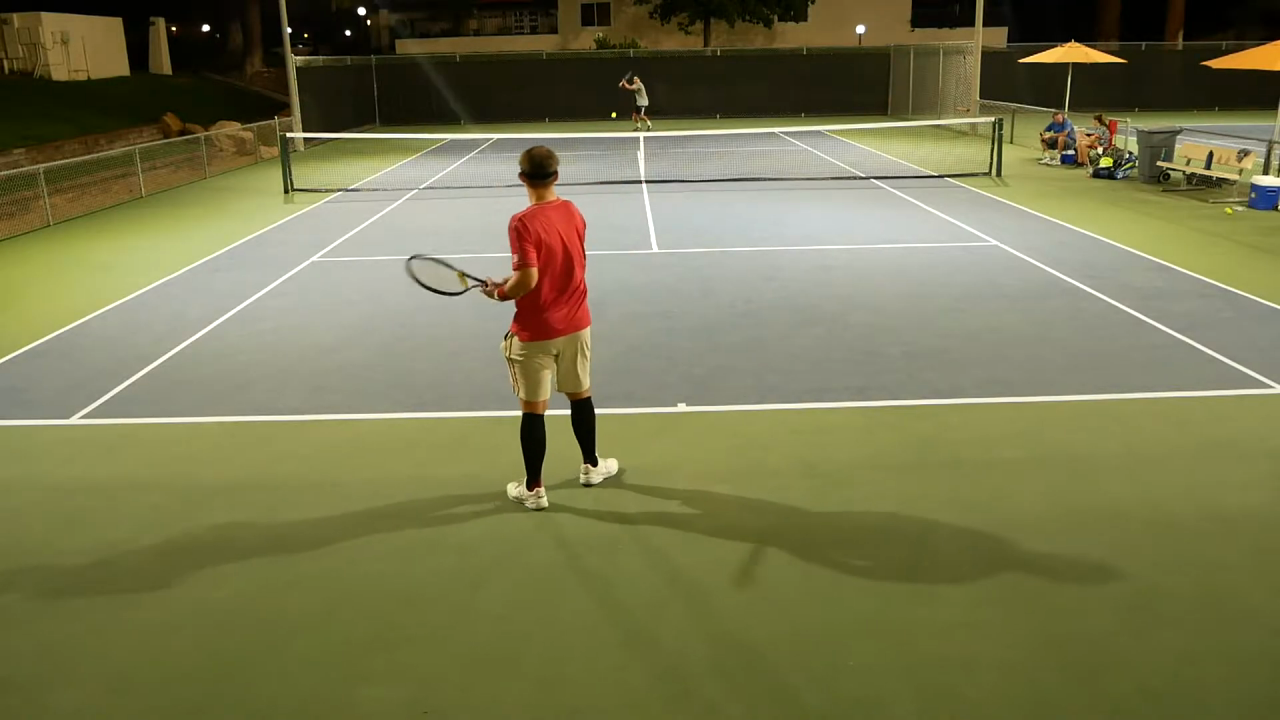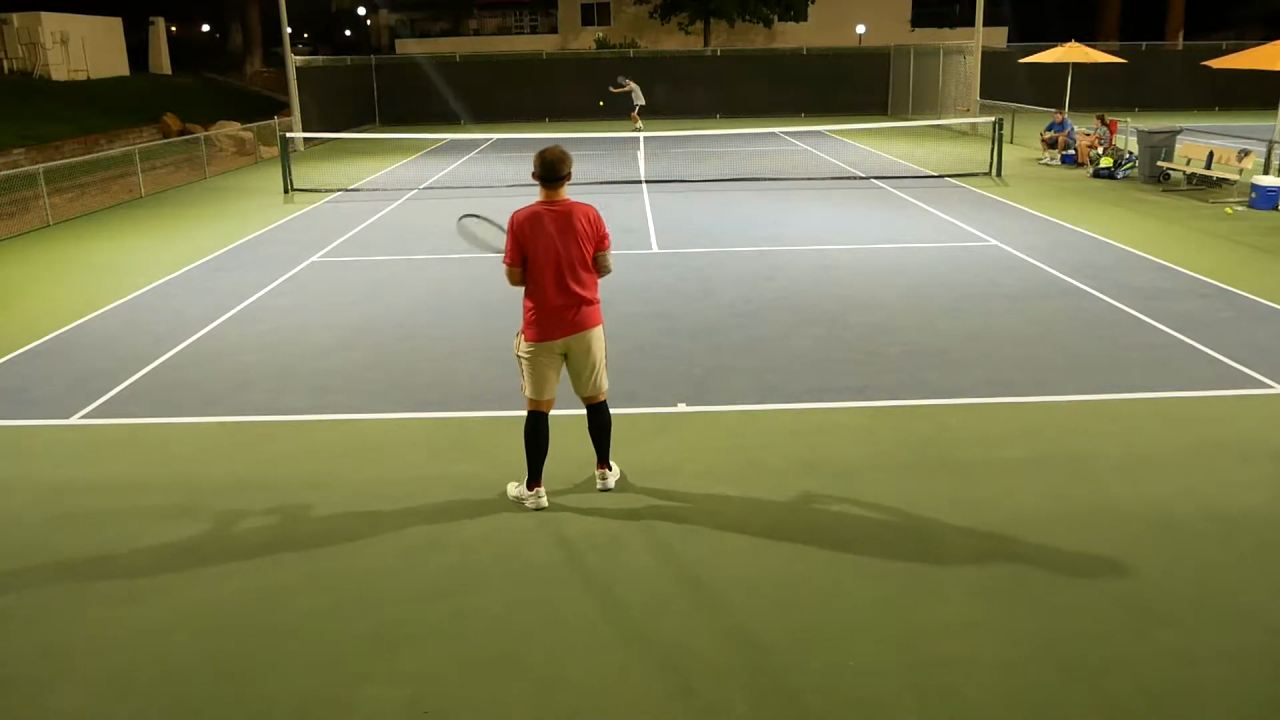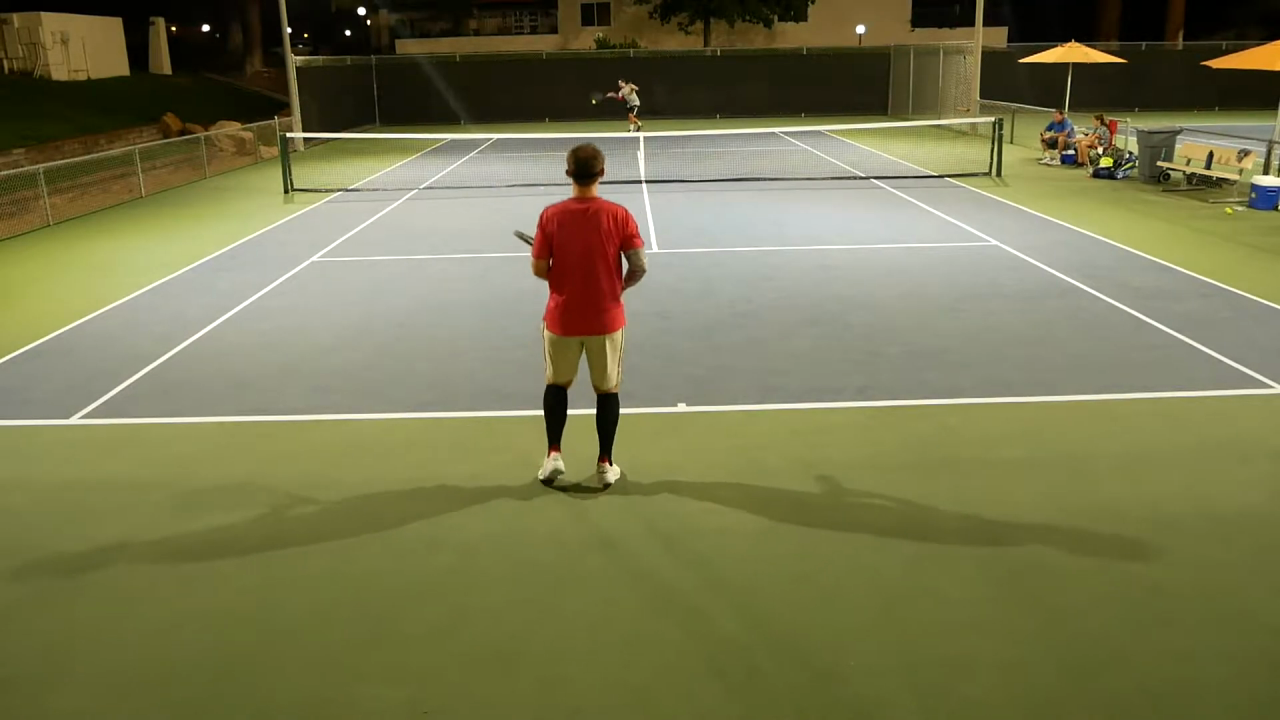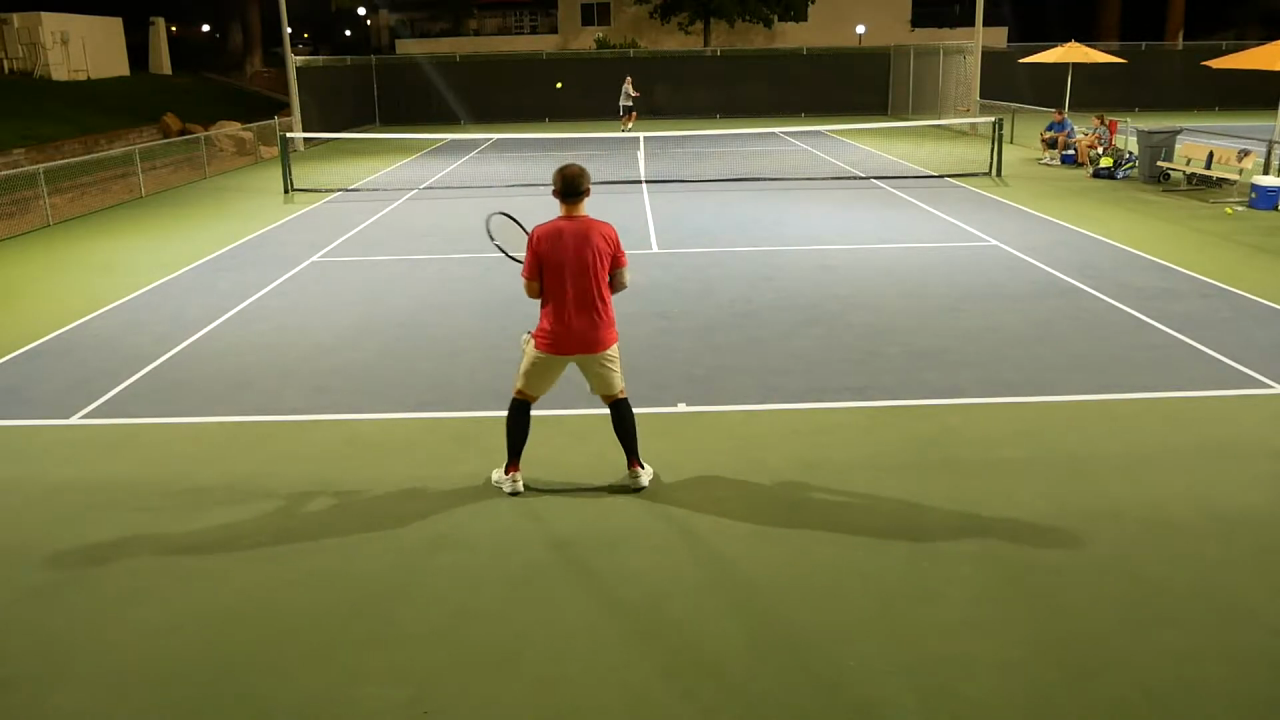
dt=0.5s
person 1, frame 1
left shoulder: (522, 223)
right shoulder: (573, 212)
left elbow: (526, 281)
left wrist: (500, 291)
left hip: (534, 331)
right hip: (576, 324)
left knee: (533, 408)
right knee: (580, 395)
left ankle: (534, 488)
right ankle: (591, 465)
person 1, frame 2
left shoulder: (521, 220)
right shoulder: (589, 215)
left elbow: (514, 277)
right elbow: (605, 267)
left hip: (541, 330)
right hip: (586, 324)
left knee: (538, 407)
right knee: (595, 399)
left ankle: (534, 488)
right ankle: (604, 469)
person 1, frame 3
left shoulder: (551, 215)
right shoulder: (620, 215)
left elbow: (539, 269)
right elbow: (639, 268)
left hip: (561, 319)
right hip: (606, 320)
left knee: (557, 383)
right knee: (607, 389)
left ankle: (553, 454)
right ankle: (605, 464)
person 1, frame 4
left shoulder: (540, 235)
right shoulder: (607, 233)
left elbow: (532, 291)
right elbow: (621, 283)
left hip: (552, 339)
right hip: (599, 337)
left knee: (522, 396)
right knee: (616, 396)
left ankle: (512, 472)
right ankle: (636, 467)
